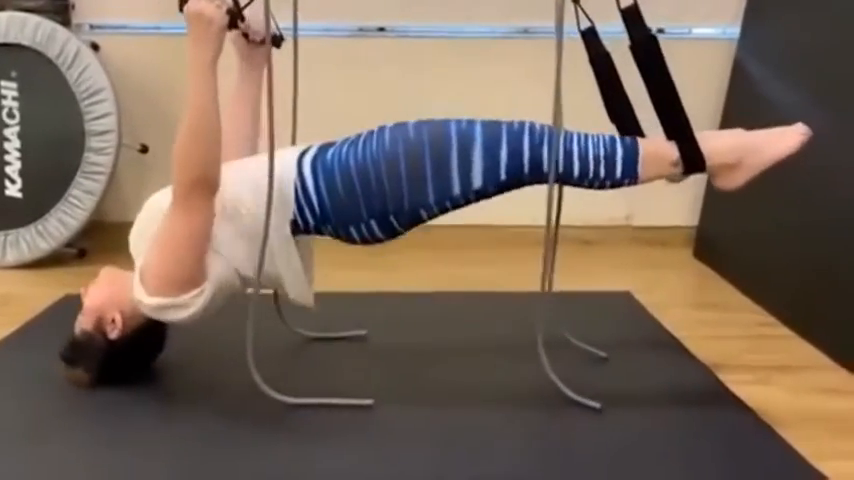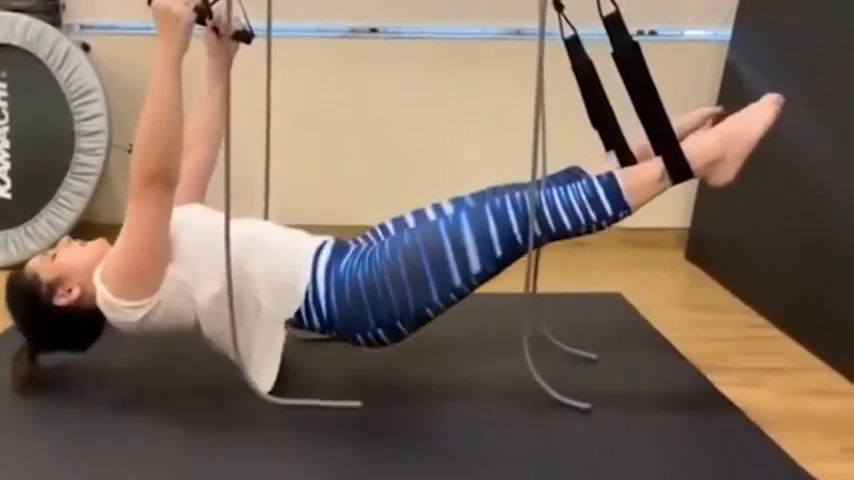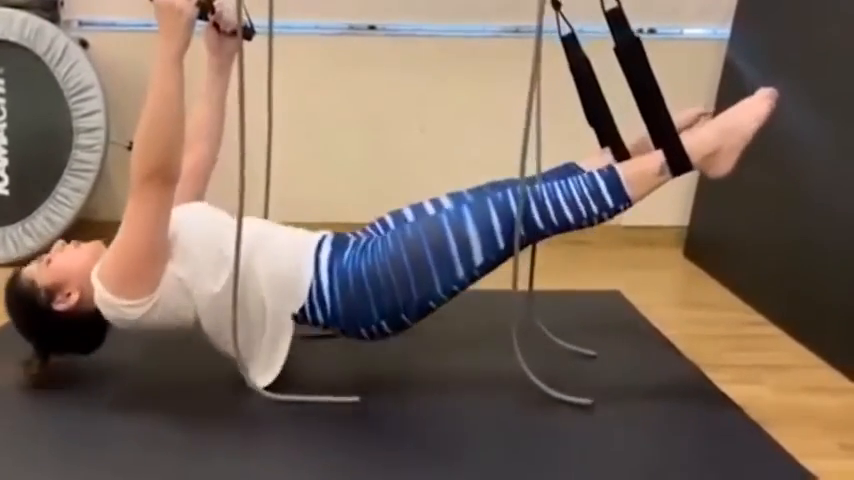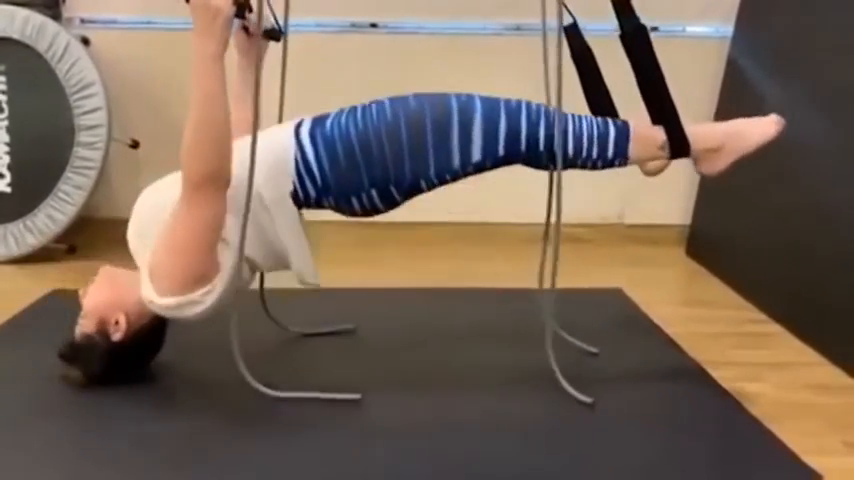
dt=0.5s
person 1, frame 1
left shoulder: (158, 264)
right shoulder: (160, 288)
left elbow: (231, 165)
right elbow: (198, 181)
left wrist: (251, 67)
left hip: (330, 181)
right hip: (341, 190)
left knee: (528, 149)
right knee: (531, 148)
left ankle: (692, 147)
right ankle: (710, 153)
person 1, frame 2
left shoulder: (136, 266)
right shoulder: (123, 289)
left elbow: (191, 163)
right elbow: (151, 175)
left wrist: (219, 68)
left hip: (338, 270)
right hip: (348, 293)
left knee: (517, 206)
right knee: (523, 214)
left ankle: (659, 151)
right ankle: (697, 156)
person 1, frame 3
left shoulder: (140, 266)
right shoulder: (119, 290)
left elbow: (194, 162)
right elbow: (151, 173)
left wrist: (221, 66)
left hip: (338, 266)
right hip: (350, 285)
left knee: (518, 204)
right knee: (518, 209)
left ankle: (654, 148)
right ankle: (694, 150)
person 1, frame 4
left shoulder: (150, 240)
right shoulder: (170, 286)
left elbow: (230, 162)
right elbow: (209, 181)
left wrist: (248, 60)
left hip: (328, 156)
left knee: (517, 133)
right knee: (520, 128)
left ankle: (666, 139)
right ankle: (691, 141)
